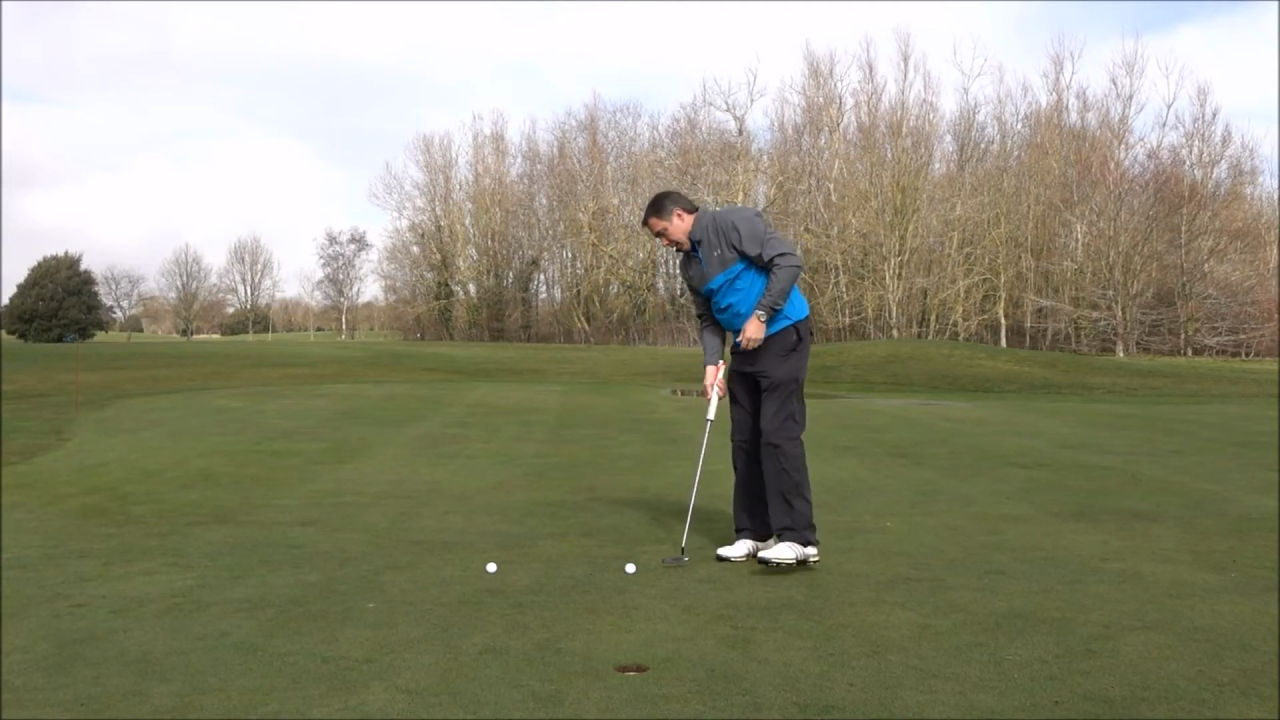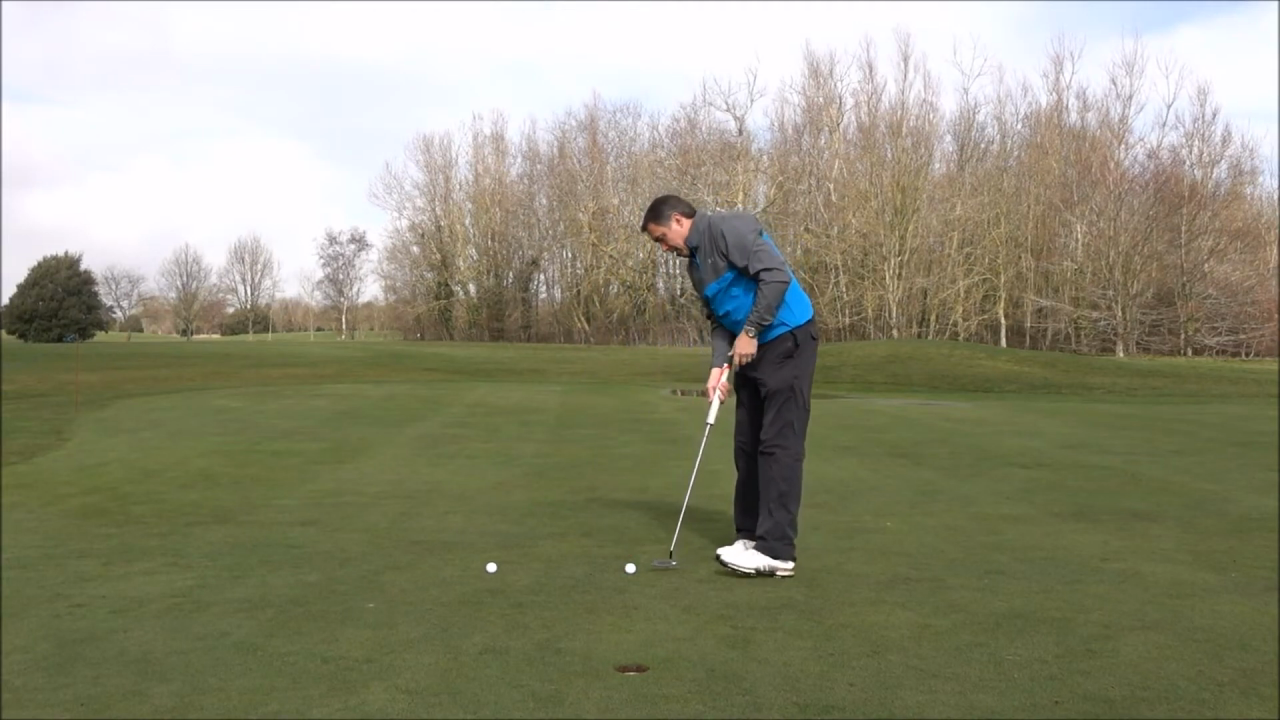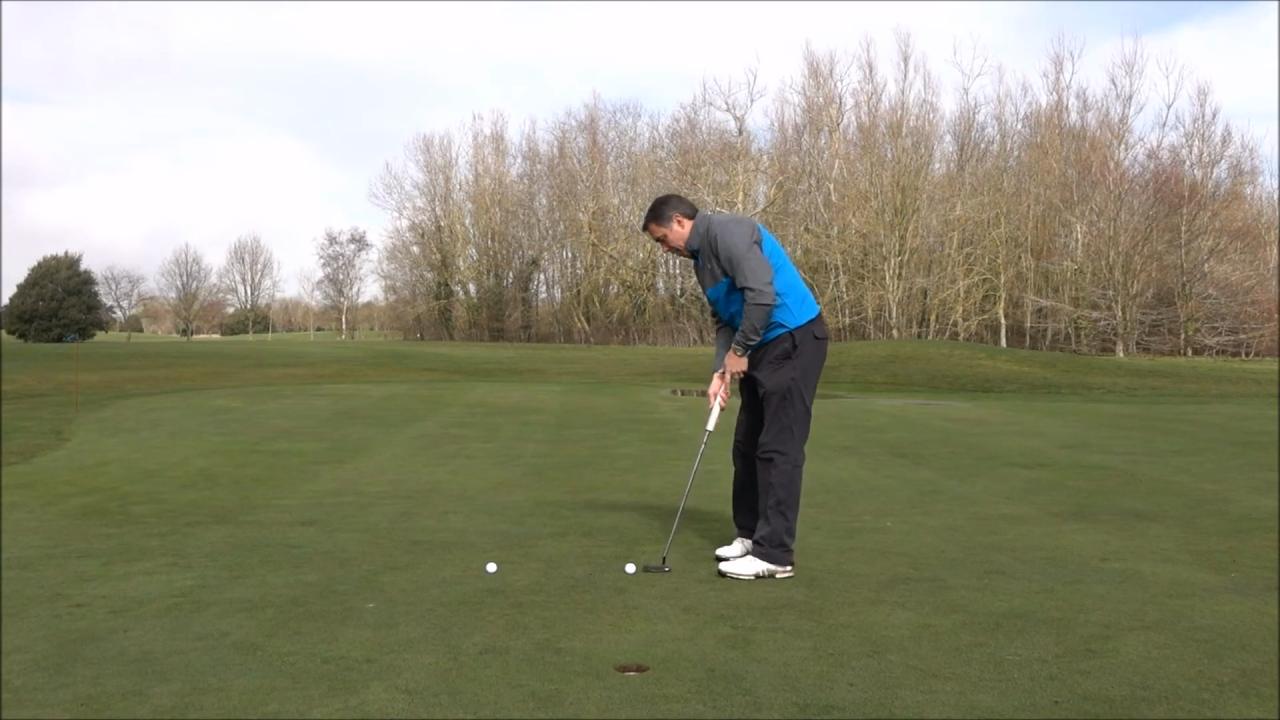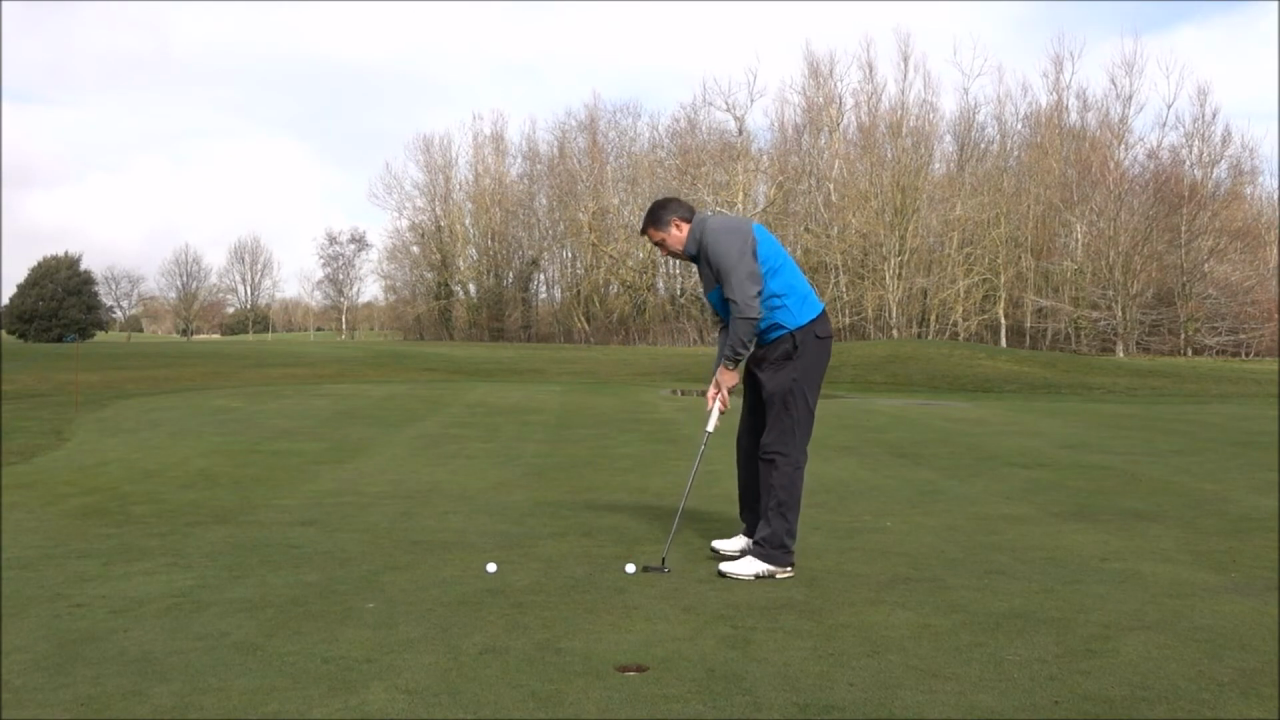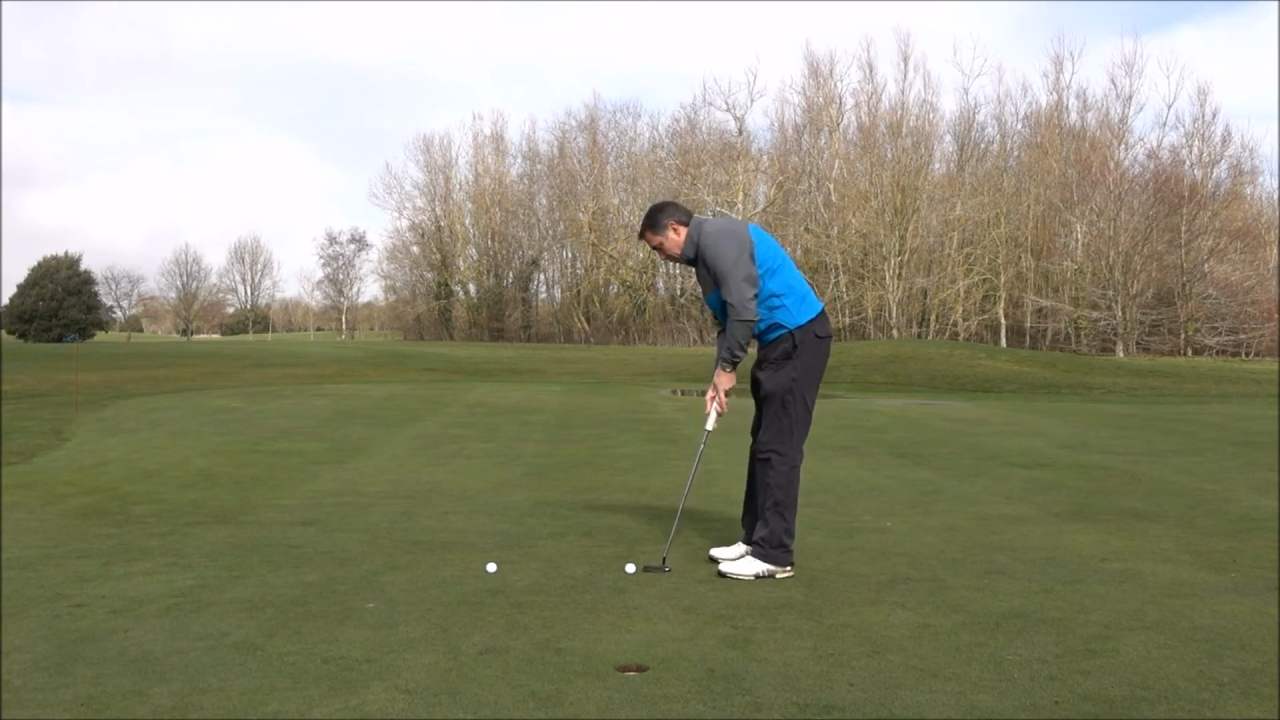
dt=0.2s
person 1, frame 1
left shoulder: (735, 222)
right shoulder: (689, 262)
left elbow: (788, 261)
right elbow: (708, 319)
left wrist: (760, 316)
right wrist: (711, 363)
left hip: (783, 336)
right hip: (746, 349)
left knee: (780, 434)
right knee: (745, 441)
left ankle: (798, 539)
right ankle: (754, 534)
person 1, frame 2
left shoulder: (729, 227)
right shoulder: (696, 262)
left elbow: (776, 277)
right elbow: (720, 320)
left wrist: (749, 333)
right wrist: (718, 365)
left hip: (787, 340)
right hip: (757, 347)
left knee: (779, 442)
right knee: (748, 444)
left ankle: (776, 550)
right ankle: (752, 536)
person 1, frame 3
left shoulder: (726, 231)
right shoulder: (703, 256)
left elbow: (761, 295)
right elbow: (726, 319)
left wrist: (739, 351)
right wrist: (721, 370)
left hip: (793, 339)
right hip: (769, 344)
left knee: (778, 446)
right knee: (747, 443)
left ankle: (774, 554)
right ankle: (751, 534)
person 1, frame 4
left shoulder: (721, 234)
right shoulder: (706, 250)
left elbow: (746, 308)
right elbow: (730, 317)
left wrist: (729, 365)
right wrist: (721, 375)
left hip: (797, 338)
right hip: (777, 341)
left knee: (780, 447)
right knee: (751, 441)
left ankle: (774, 555)
right ankle: (756, 533)
person 1, frame 5
left shoulder: (718, 237)
right shoulder: (704, 255)
left elbow: (744, 310)
right elbow: (729, 320)
left wrist: (726, 367)
right wrist: (719, 378)
left hip: (797, 337)
right hip: (781, 340)
left knee: (778, 448)
right knee: (764, 445)
left ankle: (774, 555)
right ankle: (756, 541)
